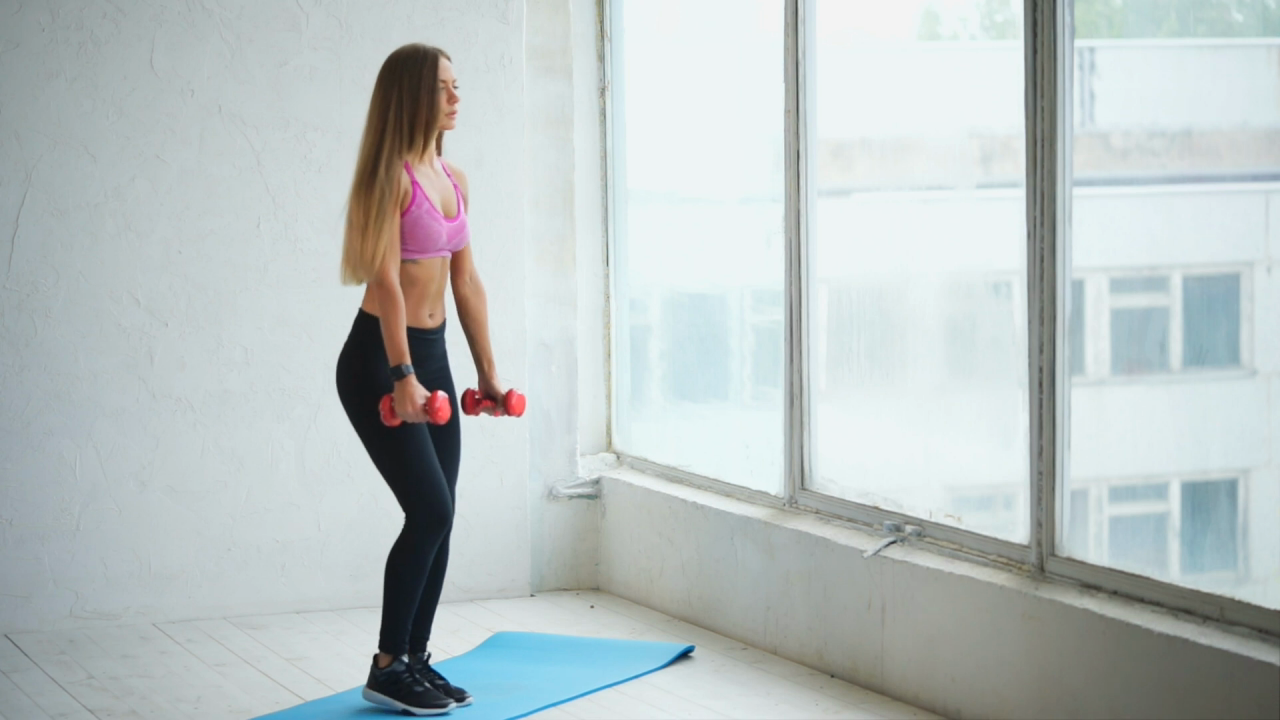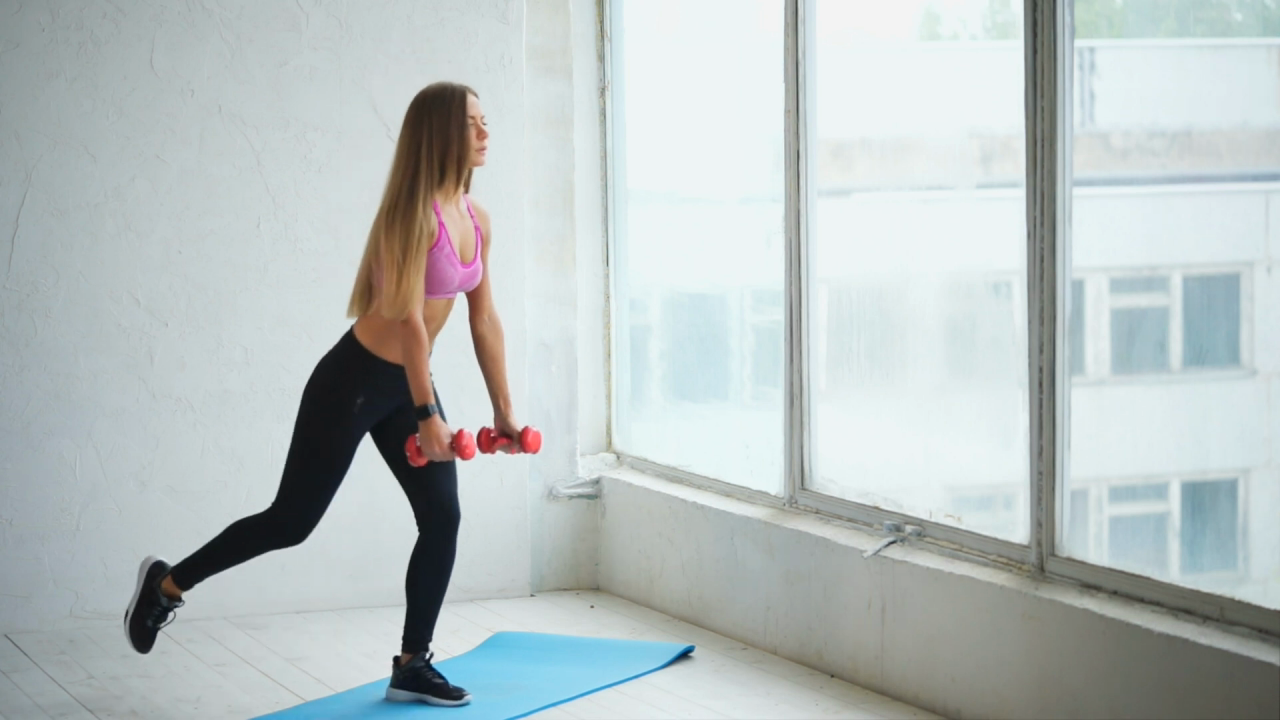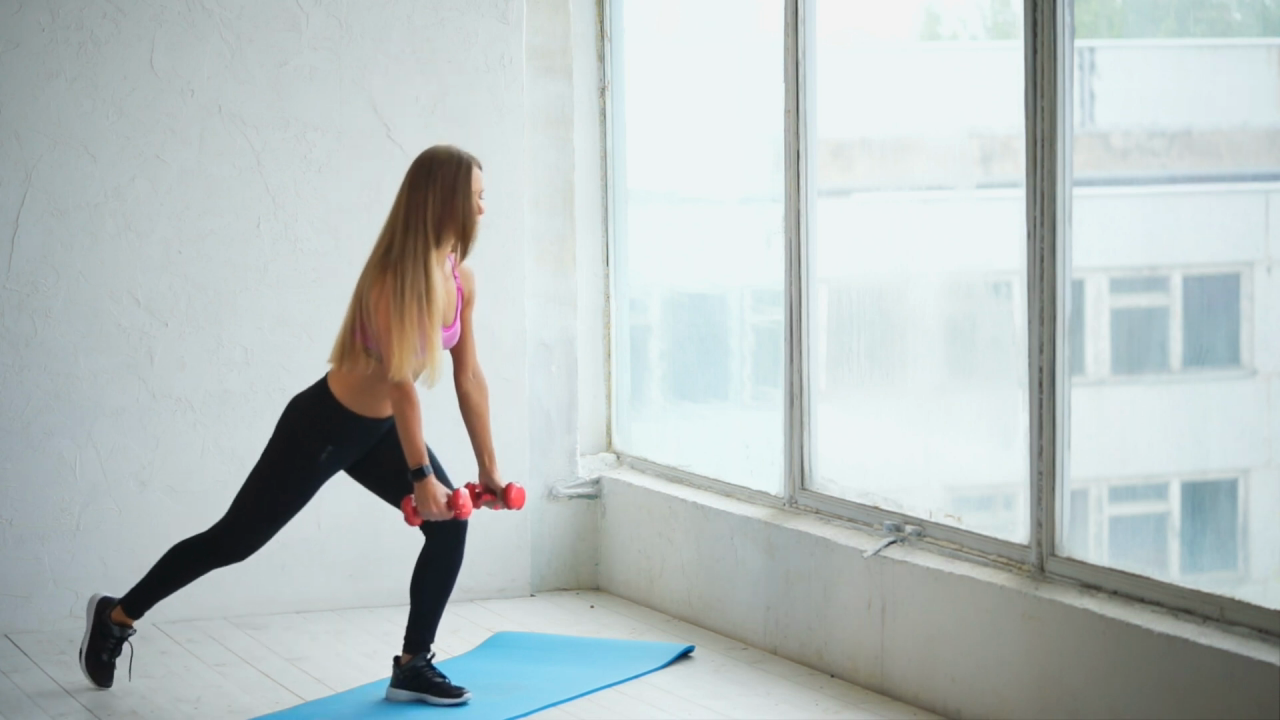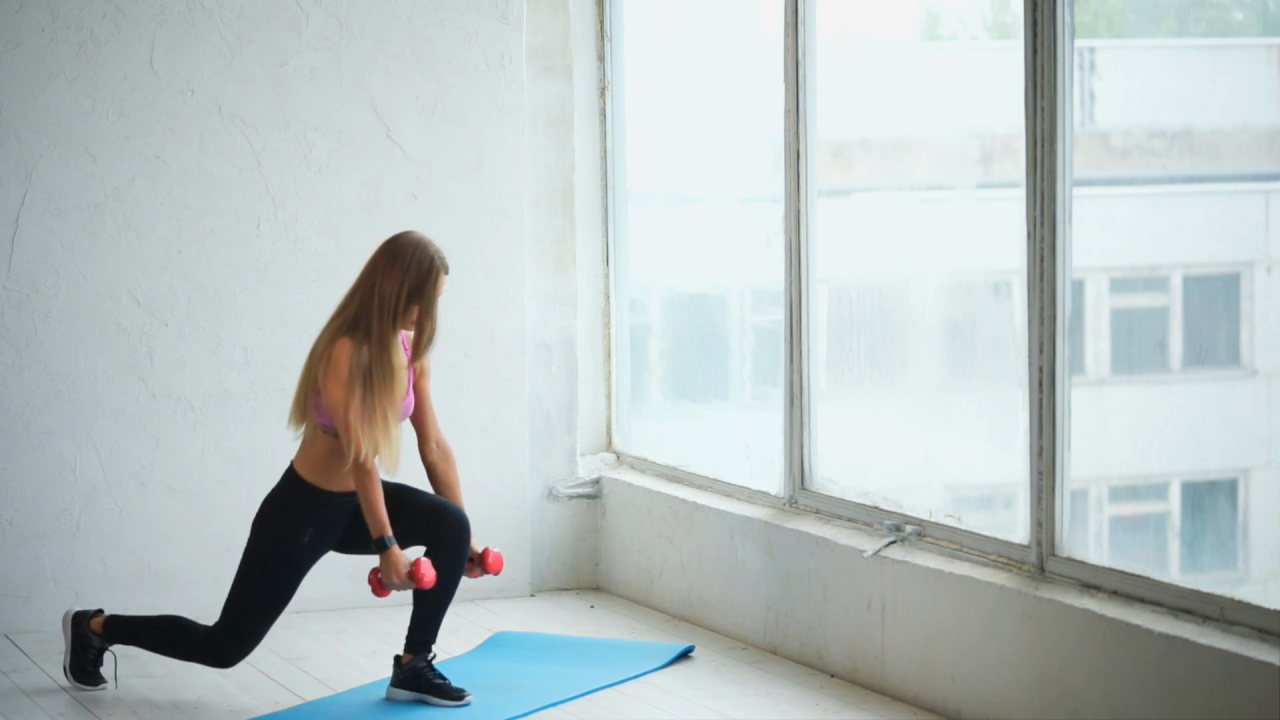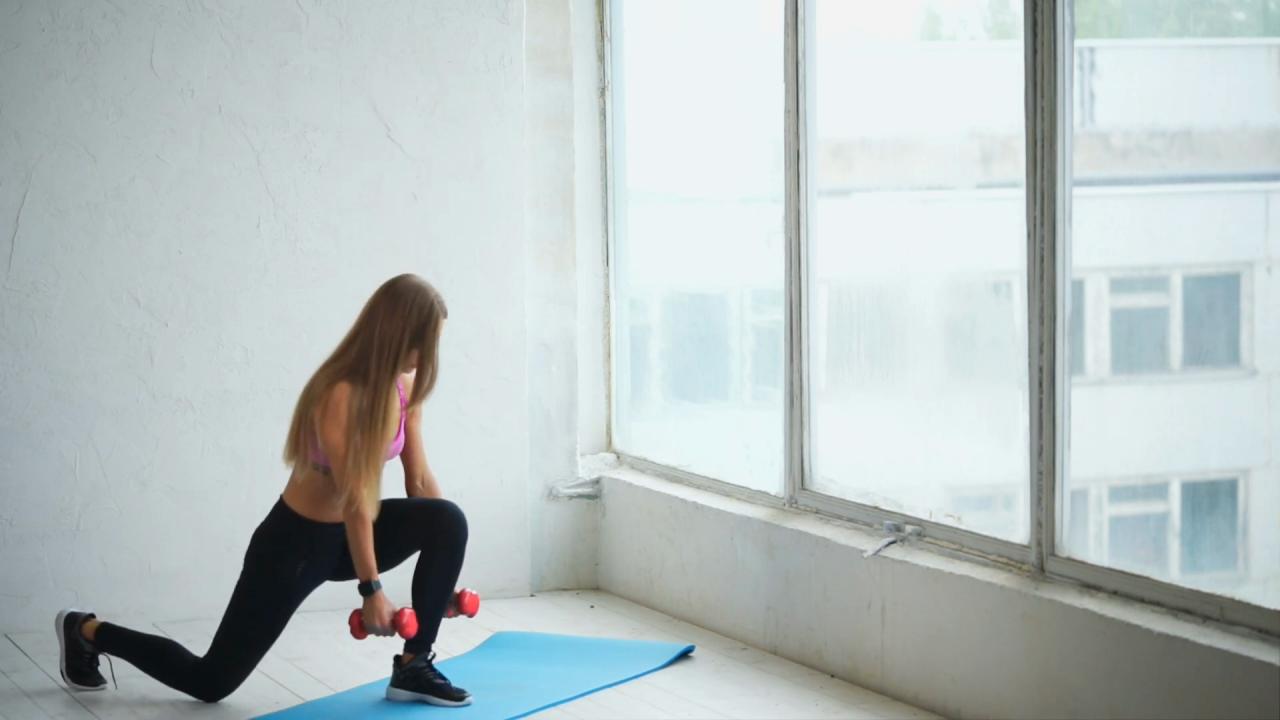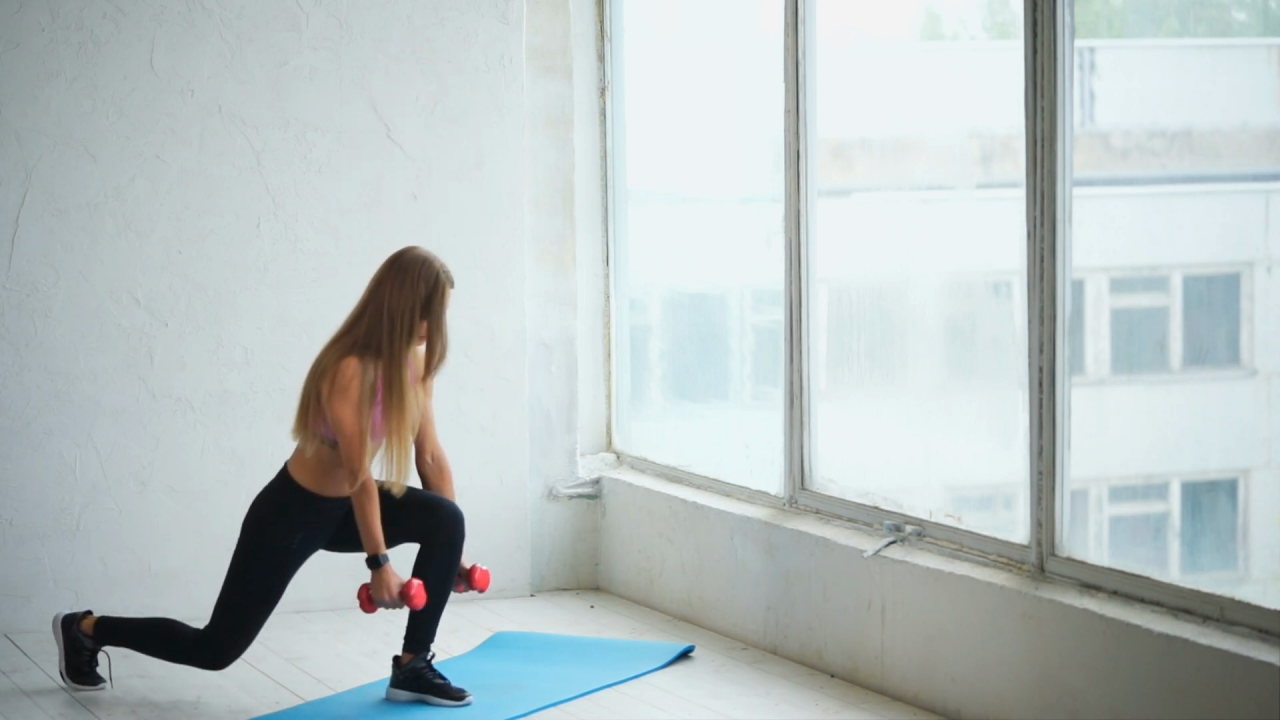
dt=0.7s
person 1, frame 1
left shoulder: (452, 178)
right shoulder: (387, 178)
left elbow: (465, 282)
right elbow: (384, 282)
left wrist: (487, 373)
right wrist: (400, 377)
left hip: (430, 355)
right hip: (375, 360)
left knee: (439, 517)
right knee: (430, 511)
left ankle: (412, 662)
right ankle: (385, 665)
person 1, frame 2
left shoulder: (477, 218)
right shoulder: (413, 216)
left elbow: (485, 319)
right elbow: (408, 320)
left wrist: (503, 411)
right wrist: (427, 416)
left hip: (404, 383)
right hip: (352, 382)
left knee: (443, 520)
right knee: (294, 520)
left ankle: (412, 664)
right ankle: (168, 583)
person 1, frame 3
left shoulder: (461, 277)
right shoulder: (396, 277)
left elbow: (469, 376)
right elbow: (400, 383)
left wrist: (488, 466)
right wrist: (421, 476)
left hip: (376, 430)
right hip: (323, 426)
left knee: (449, 525)
right knee: (233, 539)
left ankle: (412, 667)
right ankle: (113, 616)
person 1, frame 4
left shoulder: (411, 350)
right shoulder: (344, 352)
left elbow: (434, 445)
right elbow: (358, 458)
left wrist: (467, 534)
right wrist: (386, 545)
left hip: (351, 502)
right hip: (301, 509)
left knee: (450, 530)
right knee: (226, 644)
left ankle: (413, 667)
right ankle: (93, 628)
person 1, frame 5
left shoulder: (405, 388)
right shoulder: (340, 395)
left elbow: (420, 480)
right elbow: (353, 499)
left wrist: (446, 573)
right wrist: (371, 590)
left hip: (344, 533)
right hip: (294, 542)
left knee: (448, 519)
right knee: (212, 682)
left ankle: (413, 667)
right ankle: (87, 632)
person 1, frame 6
left shoulder: (415, 365)
right shoulder: (349, 370)
left elbow: (430, 456)
right elbow: (358, 474)
left wrist: (454, 554)
right wrist: (379, 563)
left hip: (341, 507)
right hip: (290, 513)
left knee: (445, 521)
right knee: (216, 649)
left ankle: (412, 667)
right ankle: (84, 629)
